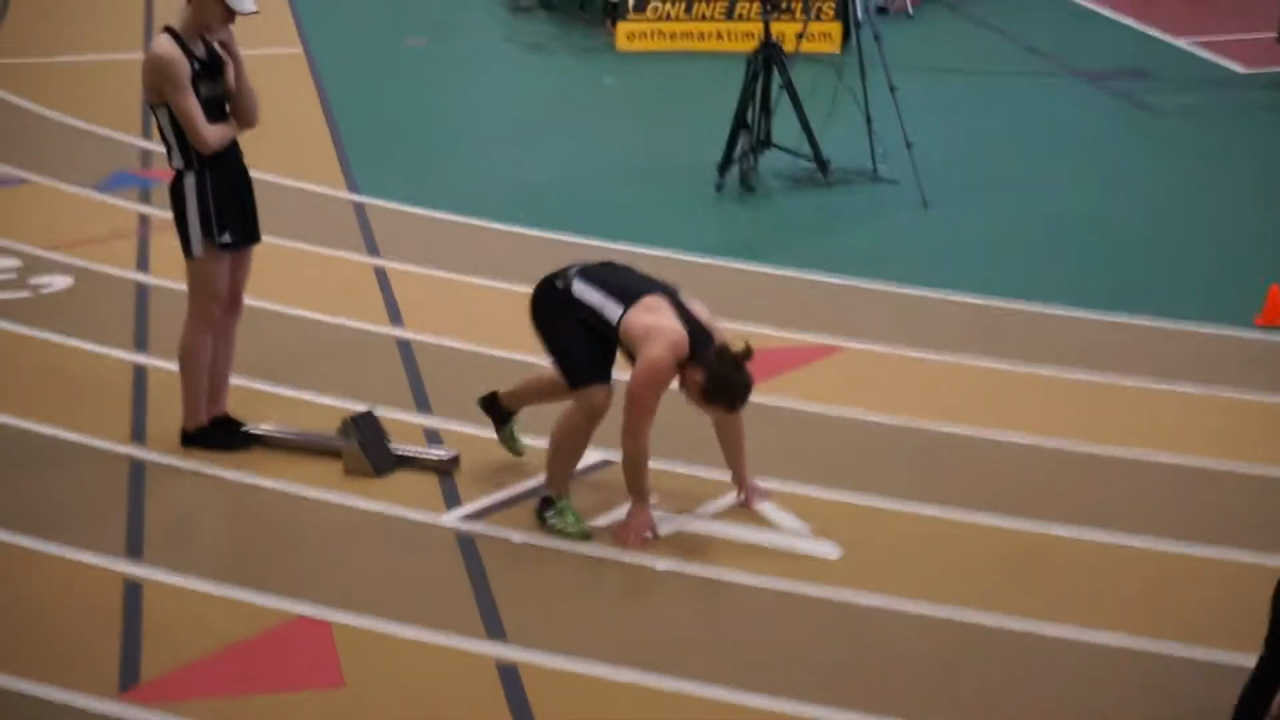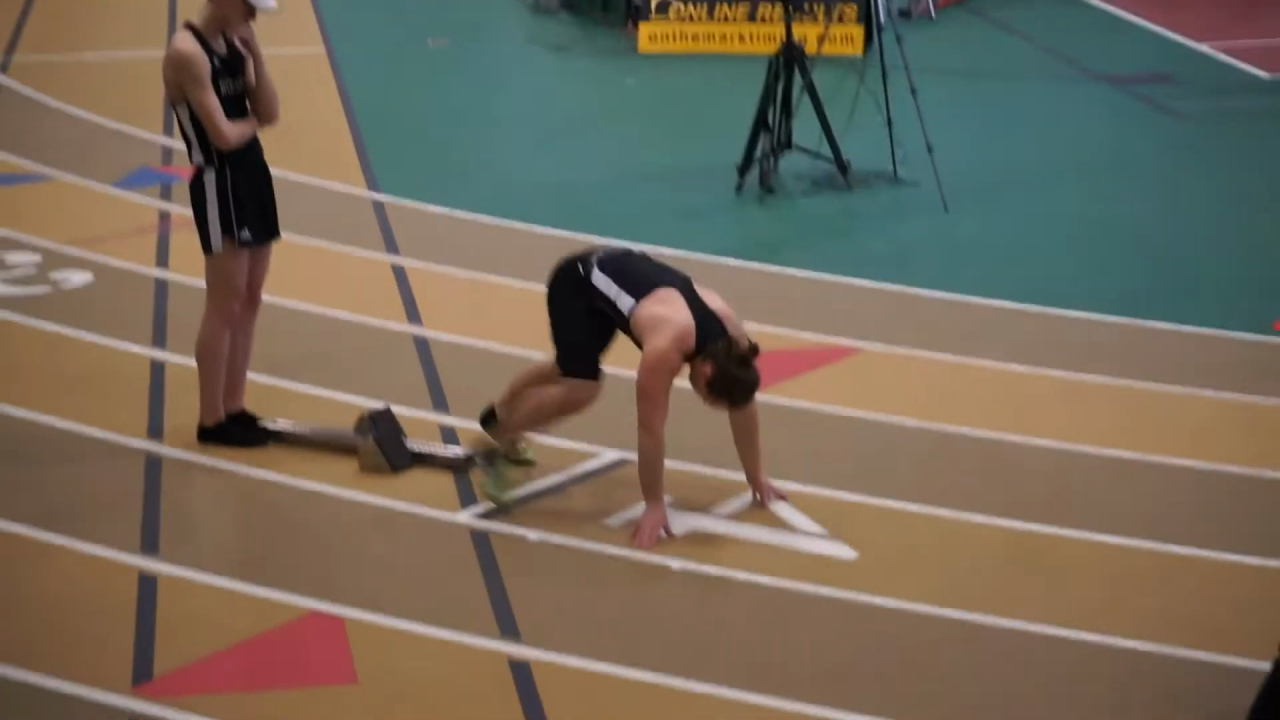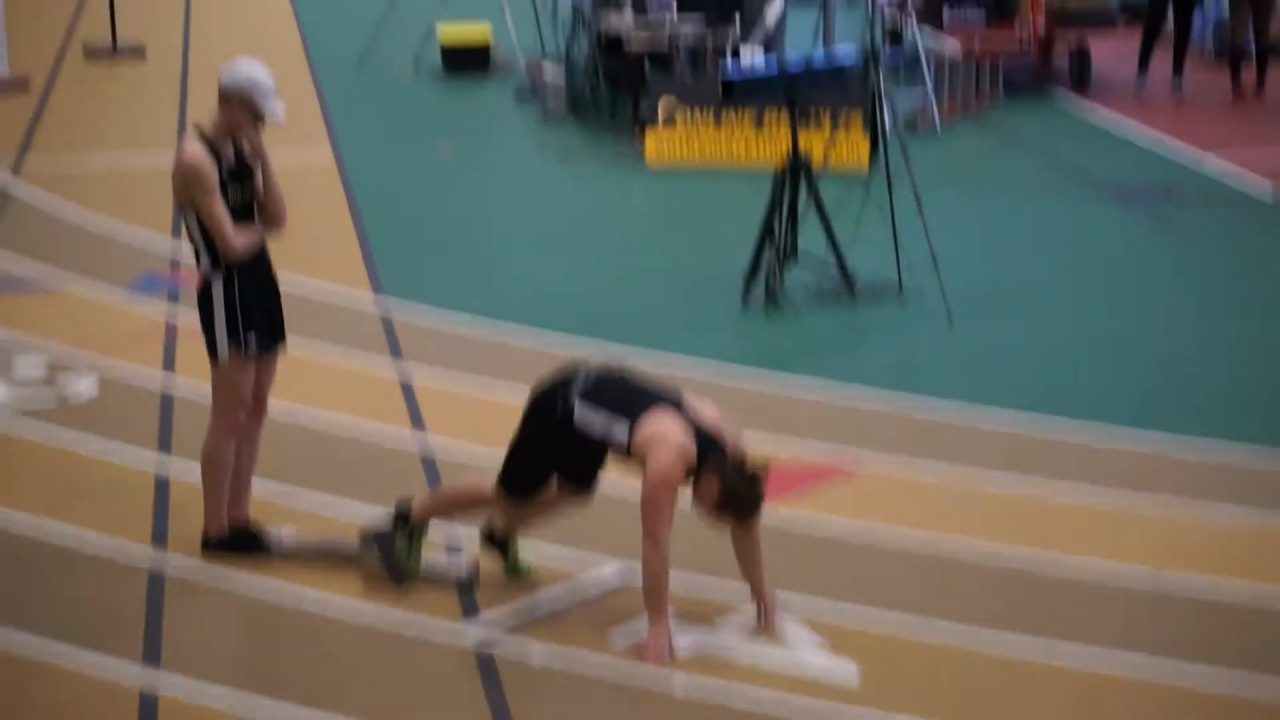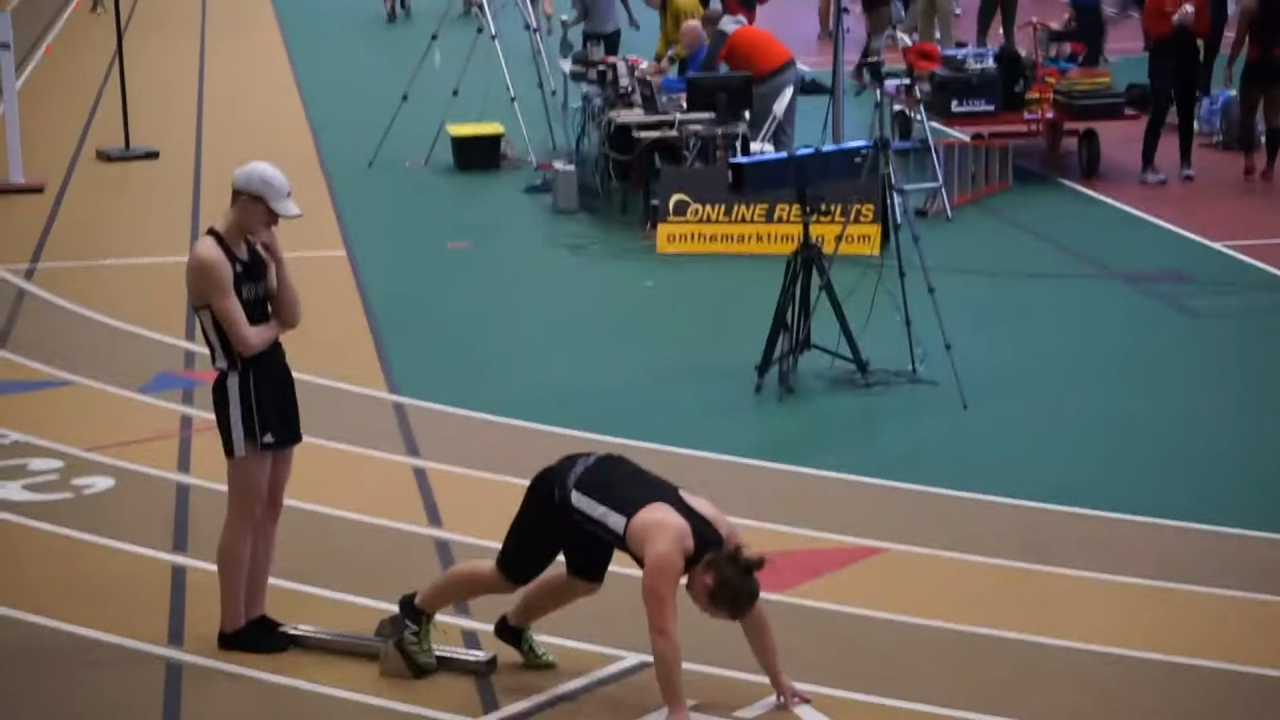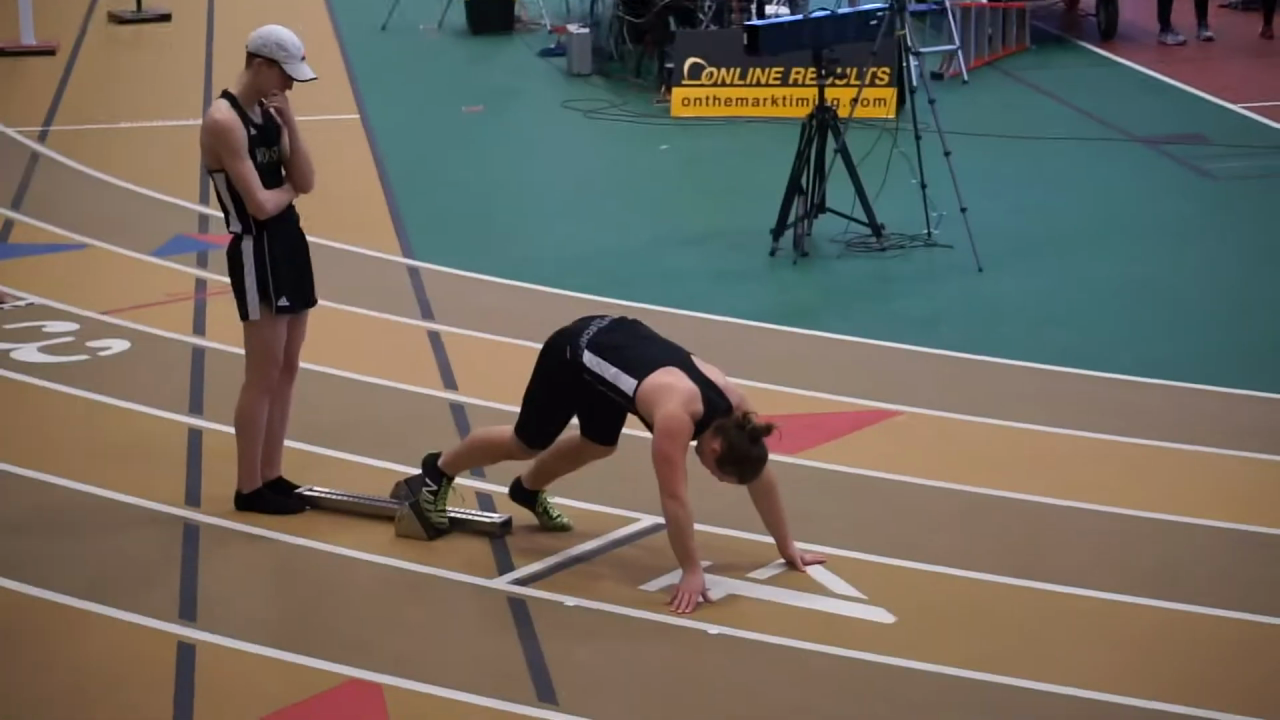
dt=0.3s
person 1, frame 1
left shoulder: (213, 49)
right shoulder: (166, 55)
left elbow: (249, 117)
right elbow: (205, 140)
left wrist: (235, 59)
right wrist: (232, 125)
left hip: (232, 178)
right hip: (200, 188)
left knee: (231, 305)
right knee: (207, 312)
left ankle: (216, 411)
right ankle: (195, 423)
person 1, frame 2
left shoulder: (234, 44)
right shoulder: (187, 52)
left elbow: (269, 114)
right elbow: (224, 136)
left wrist: (255, 55)
right wrist: (252, 122)
left hip: (253, 175)
right hip: (220, 185)
left knee: (249, 303)
right knee: (224, 308)
left ankle: (233, 408)
right ankle: (212, 420)
person 1, frame 3
left shoulder: (244, 151)
right shoulder: (196, 159)
left elbow: (277, 220)
right elbow: (231, 244)
left wrist: (264, 162)
right wrist: (259, 229)
left hip: (260, 282)
right hip: (227, 292)
left knee: (255, 410)
right knee: (229, 415)
left ankle: (237, 516)
right ankle: (216, 529)
person 1, frame 4
left shoulder: (256, 250)
right shoulder: (209, 258)
left elbow: (291, 317)
right elbow: (246, 341)
left wrist: (278, 261)
right wrist: (273, 324)
left hip: (275, 380)
right hip: (242, 390)
left knee: (270, 507)
right knee: (245, 512)
left ankle: (255, 613)
right ankle: (233, 625)
person 1, frame 5
left shoulder: (269, 112)
right shoulder: (224, 121)
left elbow: (305, 182)
right elbow: (261, 205)
left wrist: (290, 124)
right wrist: (288, 188)
left hip: (289, 243)
right hip: (256, 253)
left knee: (286, 369)
right knee: (263, 374)
left ankle: (271, 475)
right ankle: (249, 487)
person 2, frame 1
left shoulder: (715, 347)
right shoulder: (662, 356)
left elbow: (727, 414)
right elbow: (634, 435)
left wrist: (741, 479)
right wrist: (640, 507)
left hip: (597, 291)
right hip: (560, 298)
left knee: (584, 385)
right knee: (594, 399)
left ankle: (502, 404)
right ankle: (552, 500)
person 2, frame 2
left shoulder: (731, 335)
right shoulder: (668, 345)
left elbow: (744, 409)
right elbow: (650, 429)
left wrist: (757, 478)
right wrist: (654, 507)
left hip: (612, 277)
right hip: (577, 283)
left knee: (567, 372)
right knee: (578, 391)
left ankle: (498, 416)
right ankle: (498, 445)
person 2, frame 3
left shoulder: (727, 448)
right shoulder: (672, 460)
left elbow: (744, 524)
right elbow: (655, 545)
left wrist: (759, 593)
right wrist: (658, 624)
left hip: (596, 394)
right hip: (566, 403)
left knee: (573, 491)
right knee: (510, 498)
left ankle: (500, 535)
right ankle: (410, 517)
person 2, frame 4
left shoulder: (725, 538)
right shoulder: (668, 551)
left elbow: (752, 614)
right elbow: (663, 634)
left wrist: (779, 680)
left hip: (600, 477)
right hip: (562, 490)
left knee: (584, 582)
right knee: (507, 577)
left ankle: (514, 626)
right ankle: (418, 609)
person 2, frame 5
left shoulder: (736, 407)
right shoulder: (678, 414)
left elbow: (761, 478)
right elbow: (674, 498)
left wrist: (787, 546)
right wrist: (691, 572)
left hip: (613, 337)
right hip: (574, 352)
left knee: (599, 445)
right knee: (527, 443)
left ankle: (528, 489)
right ankle: (438, 471)
